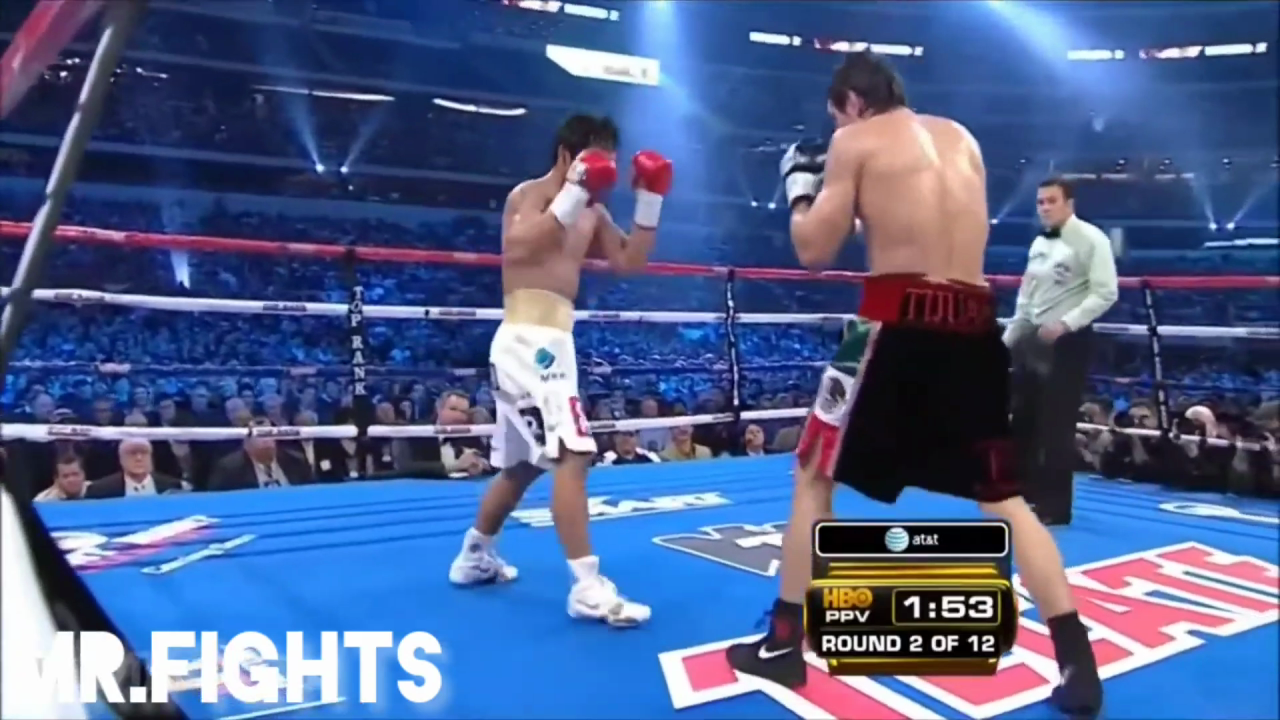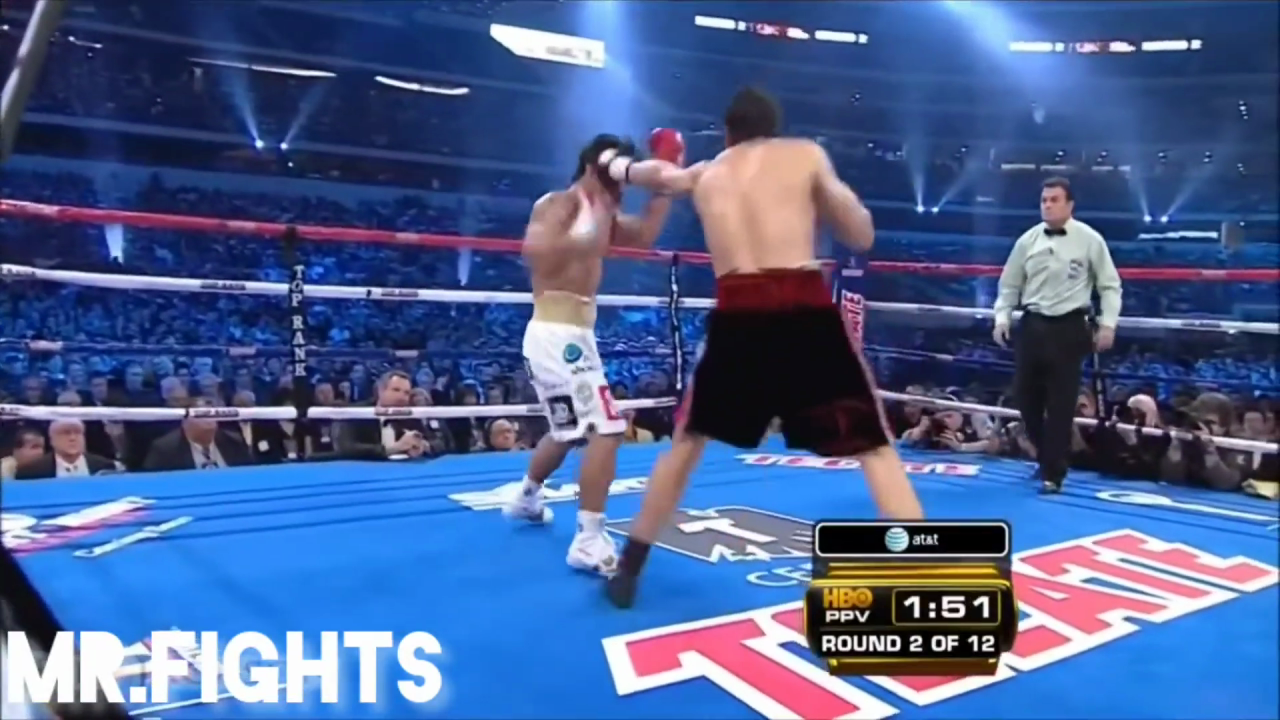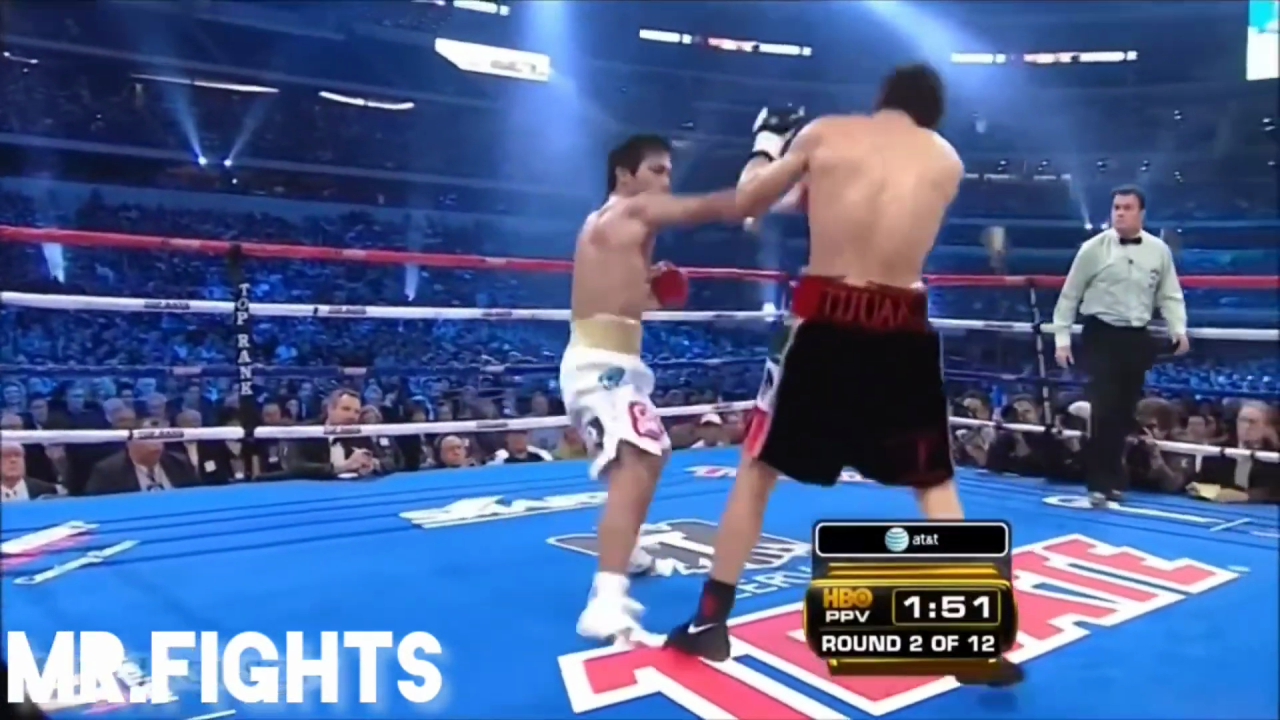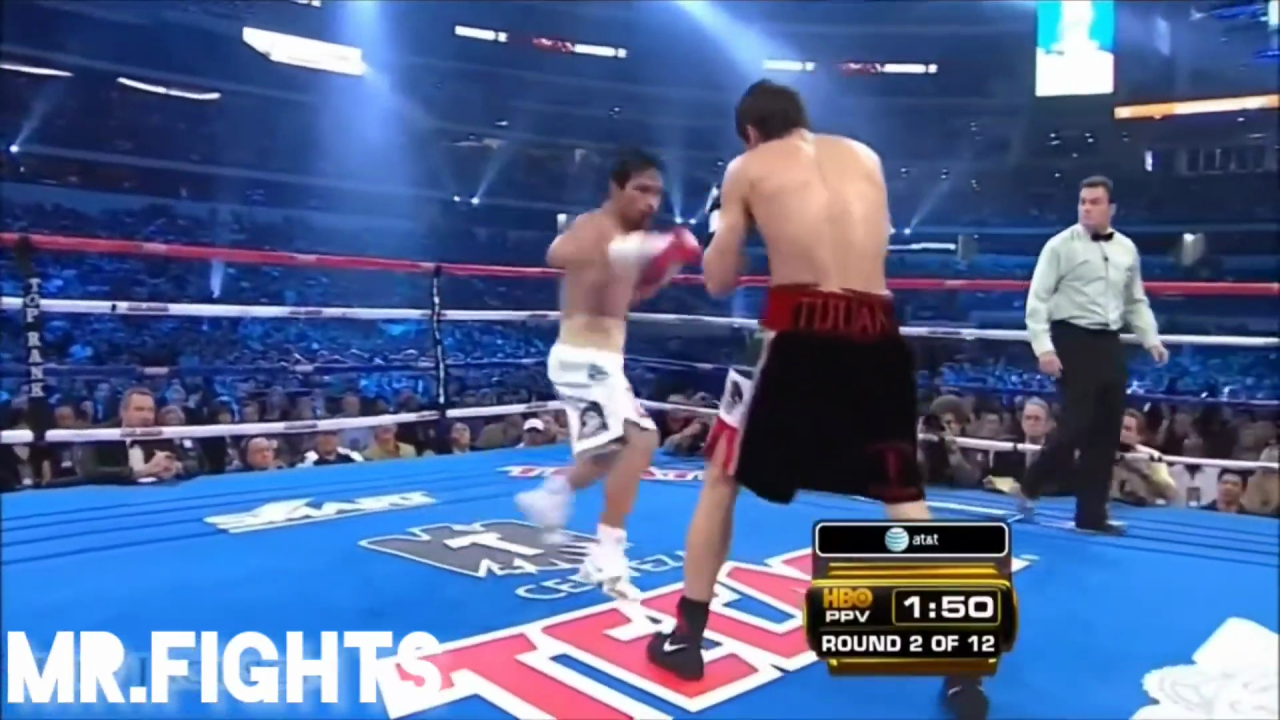
dt=1s
person 1, frame 1
left shoulder: (857, 140)
right shoulder: (960, 137)
left elbow: (814, 248)
left wrist: (800, 180)
left hip: (898, 321)
right hip: (974, 324)
left knee: (816, 476)
right knee: (1003, 498)
left ankle: (782, 644)
right ankle: (1076, 661)
person 1, frame 2
left shoulder: (704, 173)
right shoulder: (806, 155)
left elbow: (648, 174)
right elbow: (862, 235)
left wrist: (618, 164)
left hip: (737, 312)
right hip: (807, 309)
left knee: (687, 441)
right knee: (875, 451)
left ankle: (629, 569)
person 1, frame 3
left shoulder: (826, 133)
right shoulder: (947, 160)
left elbow: (747, 202)
left wrist: (767, 141)
left hip: (825, 322)
right hip: (903, 328)
left knee: (757, 469)
right knee: (935, 489)
left ankle: (712, 620)
person 1, frame 4
left shoulder: (747, 169)
right shoulder: (864, 156)
left elbow: (719, 280)
left wrist: (724, 216)
left hip: (799, 330)
right hip: (876, 332)
left knee: (723, 478)
right knee: (906, 499)
left ankle: (686, 635)
right ankle: (957, 665)
person 2, frame 1
left shoulder: (592, 213)
right shoulder: (530, 196)
left elbow: (633, 261)
right elbow: (520, 249)
left wrist: (650, 198)
right wrist: (570, 195)
left hip: (549, 339)
right hip: (529, 340)
left knee: (522, 463)
right knee: (569, 454)
left ankle: (474, 556)
right ankle: (588, 586)
person 2, frame 2
left shoulder: (606, 214)
right shoulder: (554, 205)
left elbow: (651, 229)
right elbow: (539, 253)
right wrist: (586, 225)
left hip: (571, 337)
right hip: (558, 337)
left knee: (568, 430)
right knee: (604, 432)
left ankle: (525, 498)
right ankle: (590, 544)
person 2, frame 3
left shoulder: (611, 222)
right shoulder: (634, 209)
right elbow: (710, 207)
left wrist: (655, 287)
left hip: (621, 363)
right hip: (599, 364)
left knee: (649, 458)
right knee: (636, 465)
left ankle: (625, 551)
right ankle: (605, 606)
person 2, frame 4
left shoulder: (638, 236)
right shoulder: (591, 228)
left elbow: (637, 290)
right elbow: (562, 258)
left wrist: (663, 269)
right wrist: (628, 250)
left hip: (603, 361)
right hip: (581, 361)
left knee: (638, 442)
right knee: (635, 446)
left ankle: (551, 494)
right ankle: (609, 559)
person 3, frame 1
left shoulder: (1090, 239)
right shoulder: (1039, 245)
left elbow: (1105, 293)
left wrist: (1066, 324)
right wrist: (1010, 337)
left hip: (1068, 341)
right hip: (1035, 339)
left knee: (1055, 424)
right knee: (1023, 419)
left ankle: (1055, 508)
right ankle: (1032, 494)
person 3, frame 2
left shoulder: (1089, 240)
right shoulder: (1028, 240)
left elbow: (1110, 285)
right elbow: (1009, 284)
left wrist: (1107, 324)
right wrist: (1002, 318)
left hip: (1069, 327)
right hip: (1033, 325)
left knee: (1061, 402)
right knee: (1028, 398)
left ankle: (1053, 473)
right ankle: (1047, 460)
person 3, frame 3
left shoulder: (1159, 250)
right shoulder: (1094, 248)
left elbow: (1169, 296)
right elbow: (1069, 296)
left wrist: (1179, 329)
right wrist: (1062, 339)
left hip: (1137, 338)
right hip: (1101, 335)
left knee: (1122, 412)
right knee: (1105, 408)
left ankle: (1105, 479)
right ankle: (1098, 483)
person 3, frame 4
left shoulder: (1127, 249)
right shoulder: (1061, 246)
left elbow: (1135, 301)
right elbow: (1038, 300)
left wrist: (1151, 339)
right wrist: (1044, 348)
left hip: (1109, 344)
right hip: (1073, 341)
left knee: (1106, 432)
right knee: (1076, 424)
left ankle: (1091, 513)
right ankle: (1032, 483)
